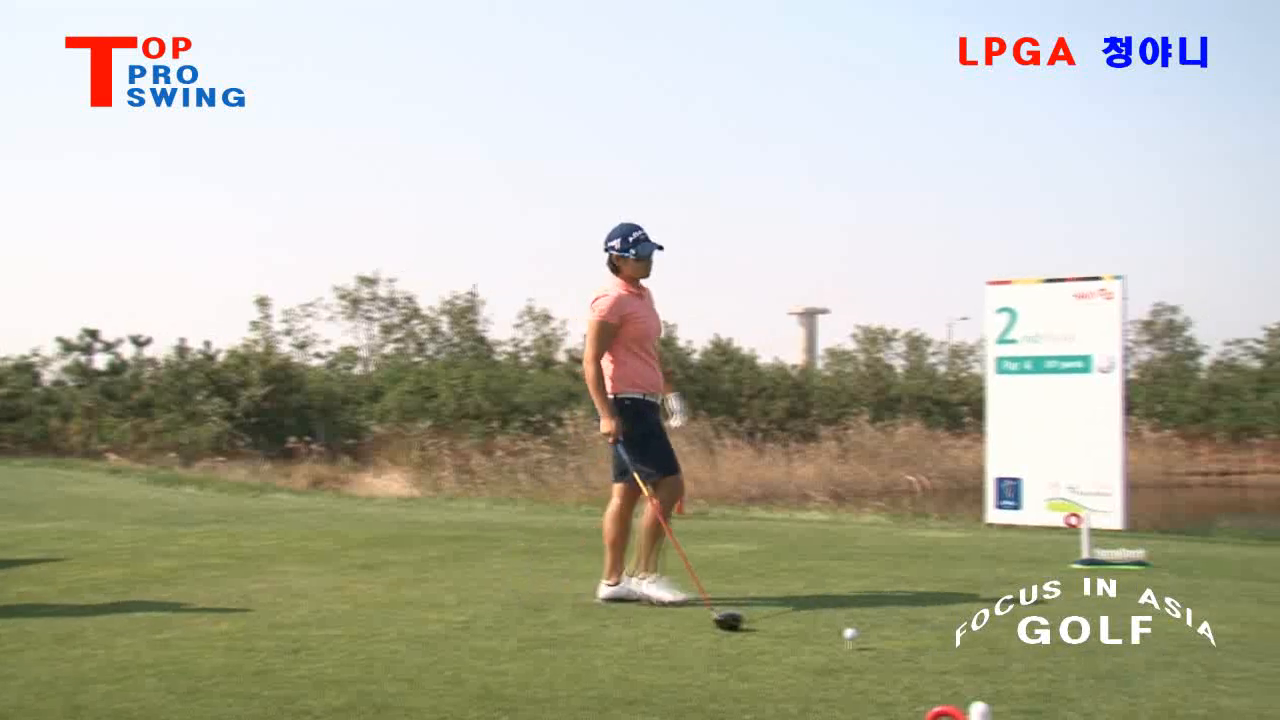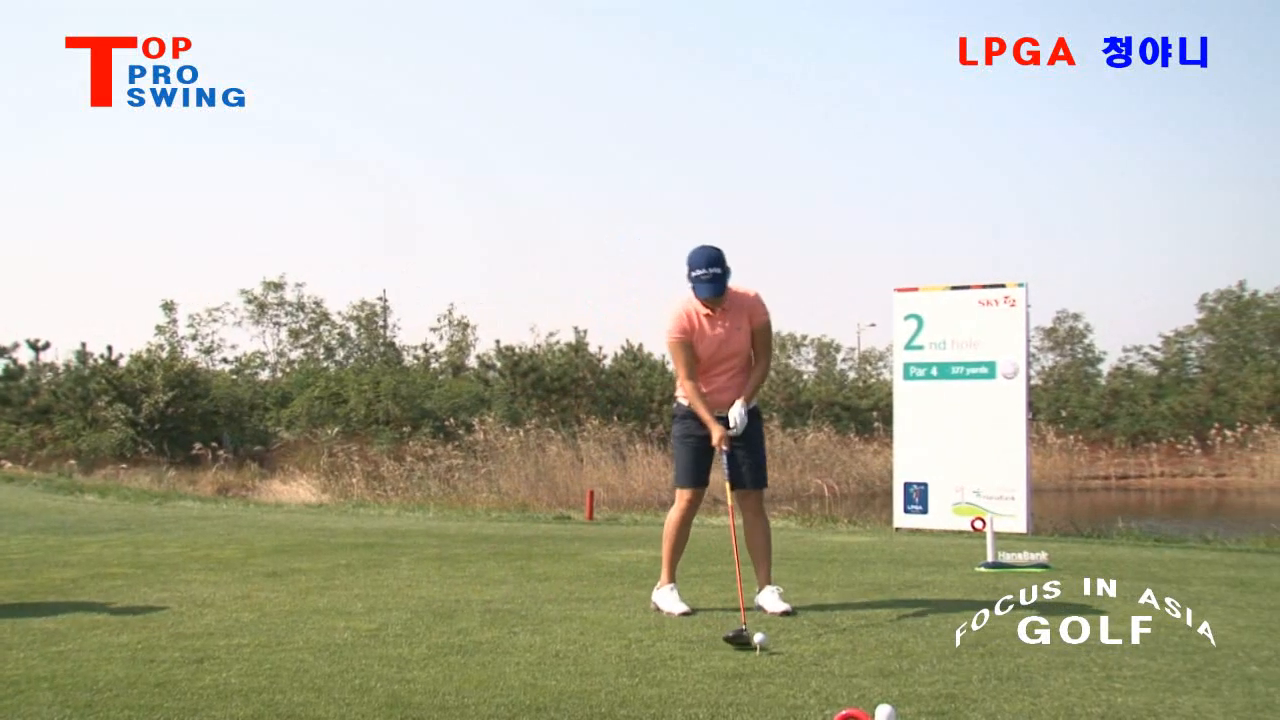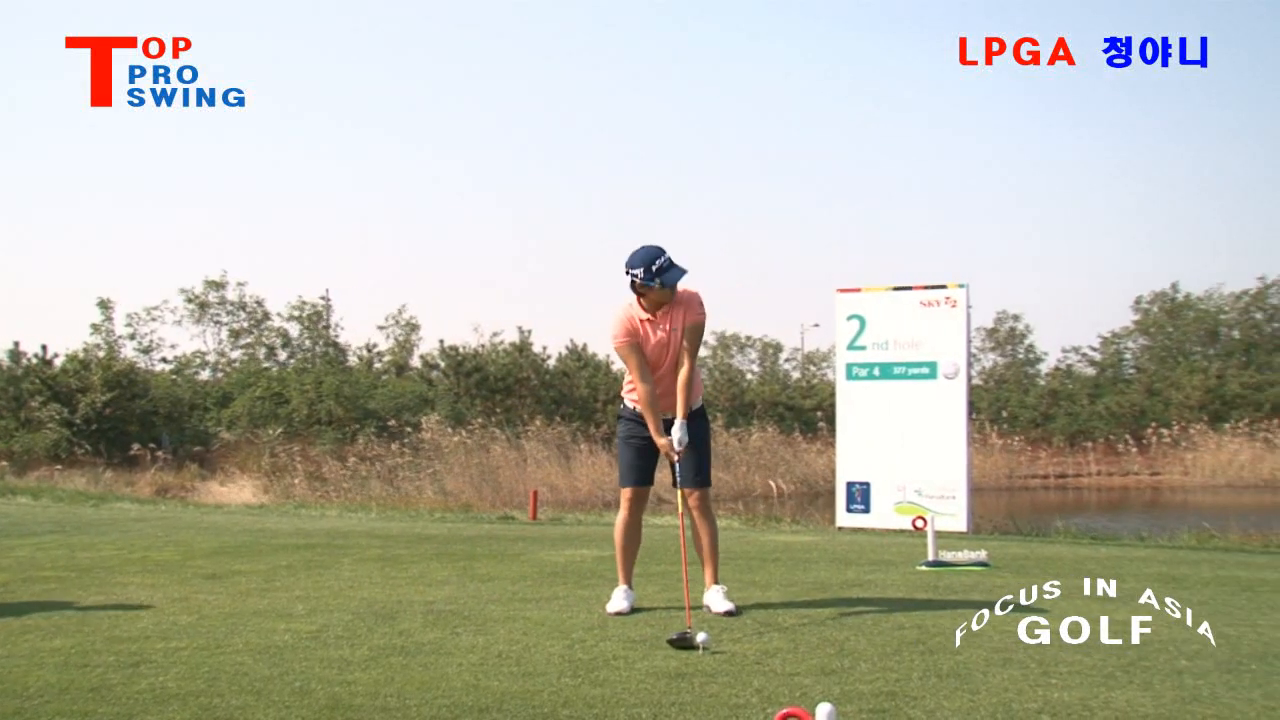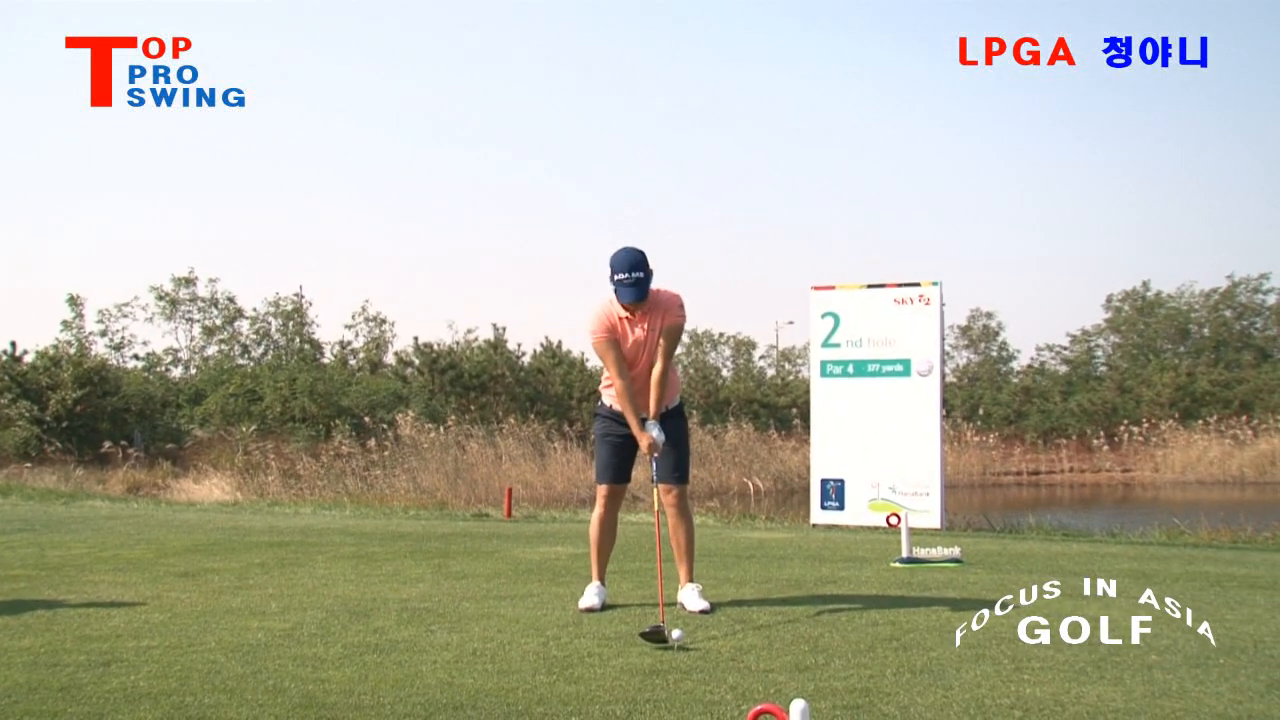
dt=1s
person 1, frame 1
left shoulder: (642, 295)
right shoulder: (612, 299)
right elbow: (591, 361)
left wrist: (669, 392)
right wrist: (606, 415)
left hip: (644, 406)
right hip: (627, 407)
left knee: (627, 494)
right knee: (668, 487)
left ankle: (613, 580)
right ankle: (645, 574)
person 1, frame 2
left shoulder: (752, 303)
right shoulder: (682, 319)
left elbow: (763, 360)
right elbow: (689, 380)
left wrist: (741, 405)
right wrist: (713, 427)
left hip: (743, 414)
right hip: (694, 415)
left knee: (752, 500)
right knee: (686, 500)
left ankle: (765, 588)
right ankle: (665, 586)
person 1, frame 3
left shoulder: (691, 303)
right shoulder: (625, 323)
left elbow: (687, 366)
right elbow: (643, 382)
left wrist: (680, 423)
right wrist: (658, 436)
left hip: (689, 414)
right hip: (638, 416)
left knee: (698, 499)
right knee: (631, 500)
left ankle: (713, 588)
right ankle: (623, 587)
person 1, frame 4
left shoulder: (671, 304)
right shoulder: (602, 319)
left elbow: (661, 366)
right elbow: (620, 379)
left wrist: (654, 422)
right wrist: (639, 432)
left hip: (666, 412)
right hip: (615, 414)
left knee: (675, 496)
right knee: (607, 496)
left ankle: (687, 585)
right ankle: (597, 584)
